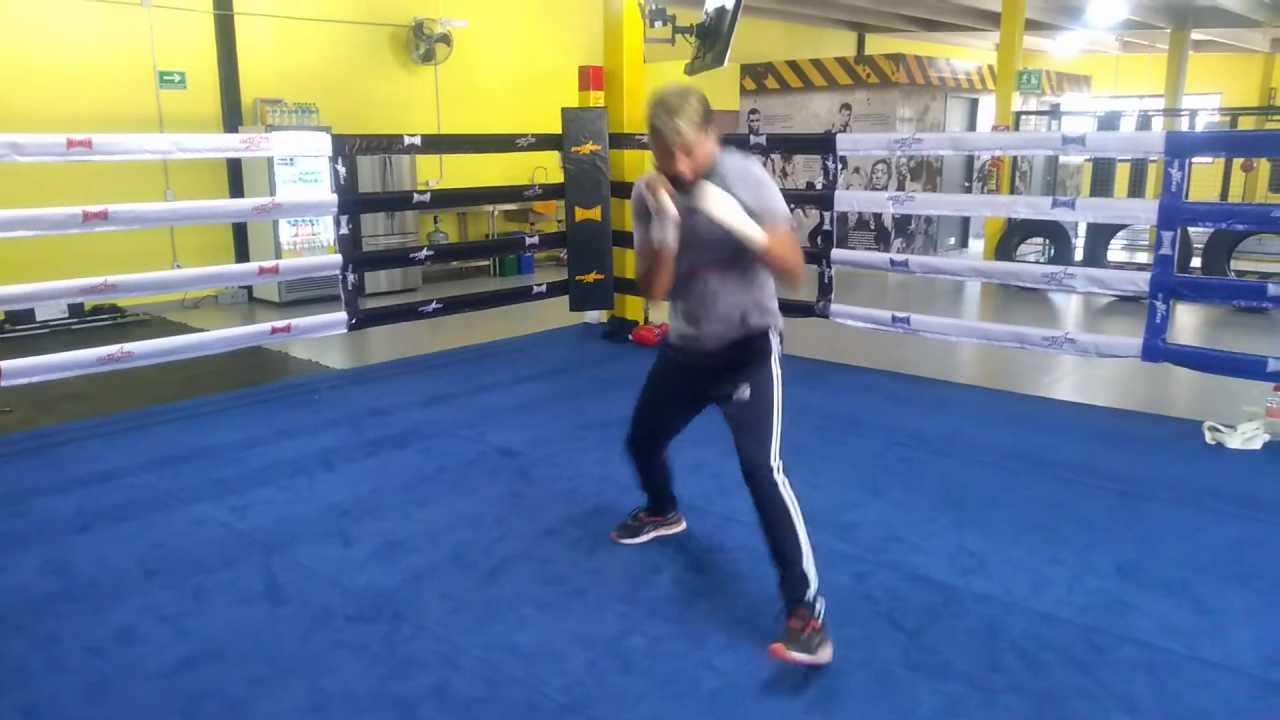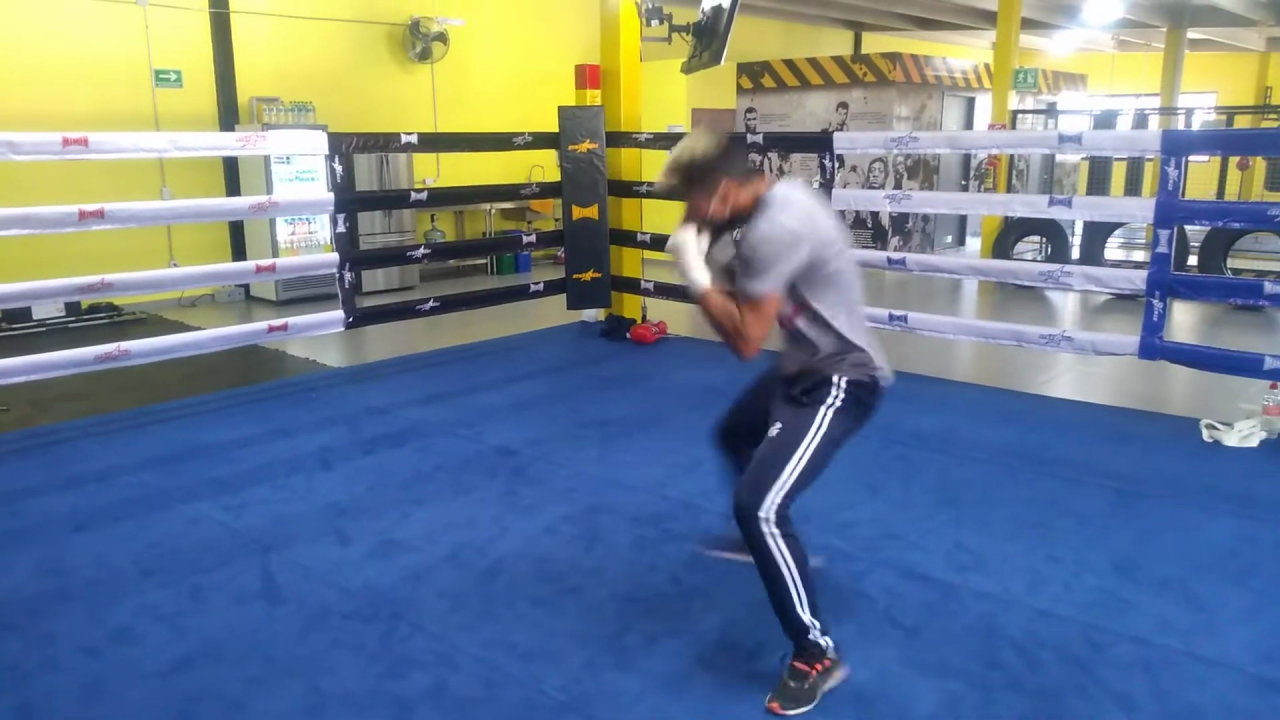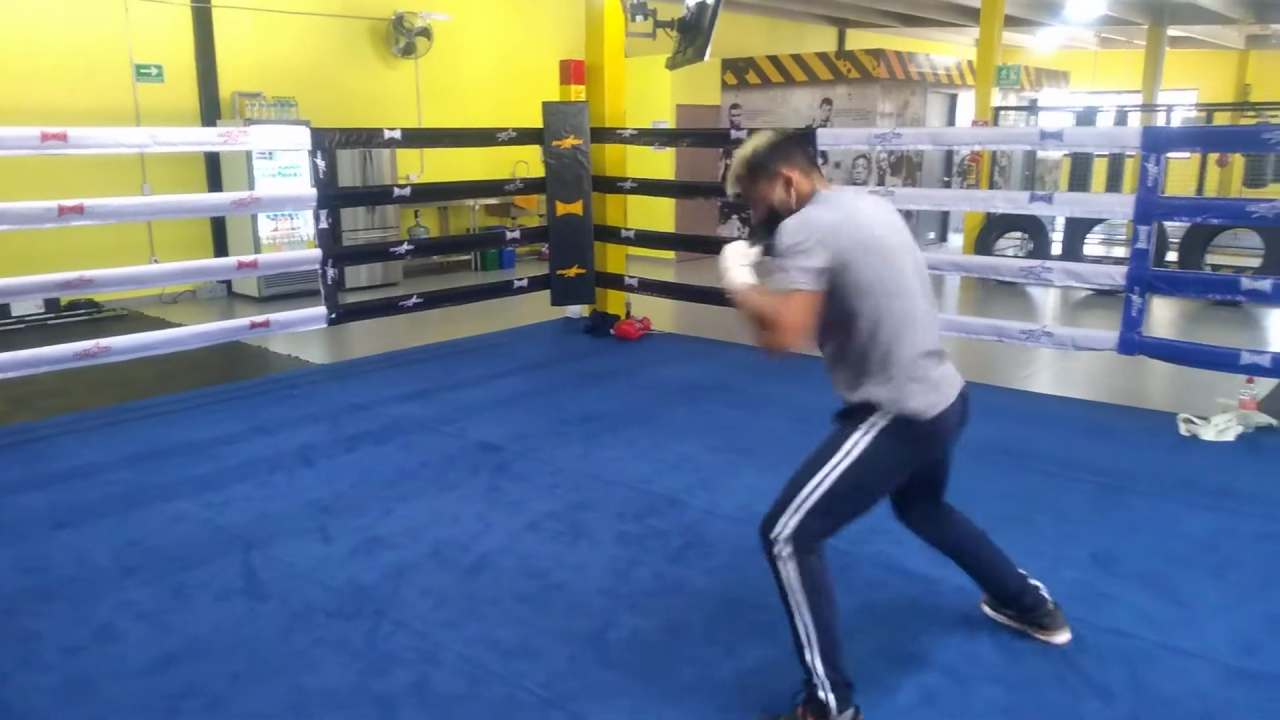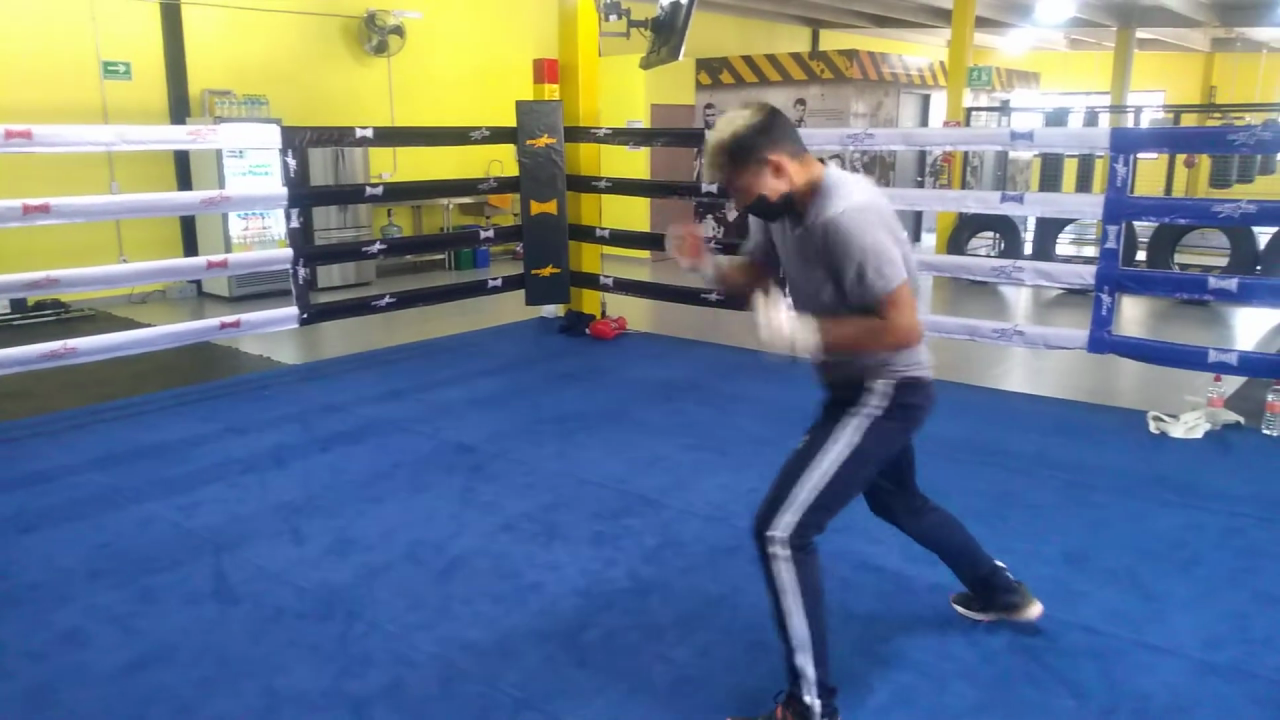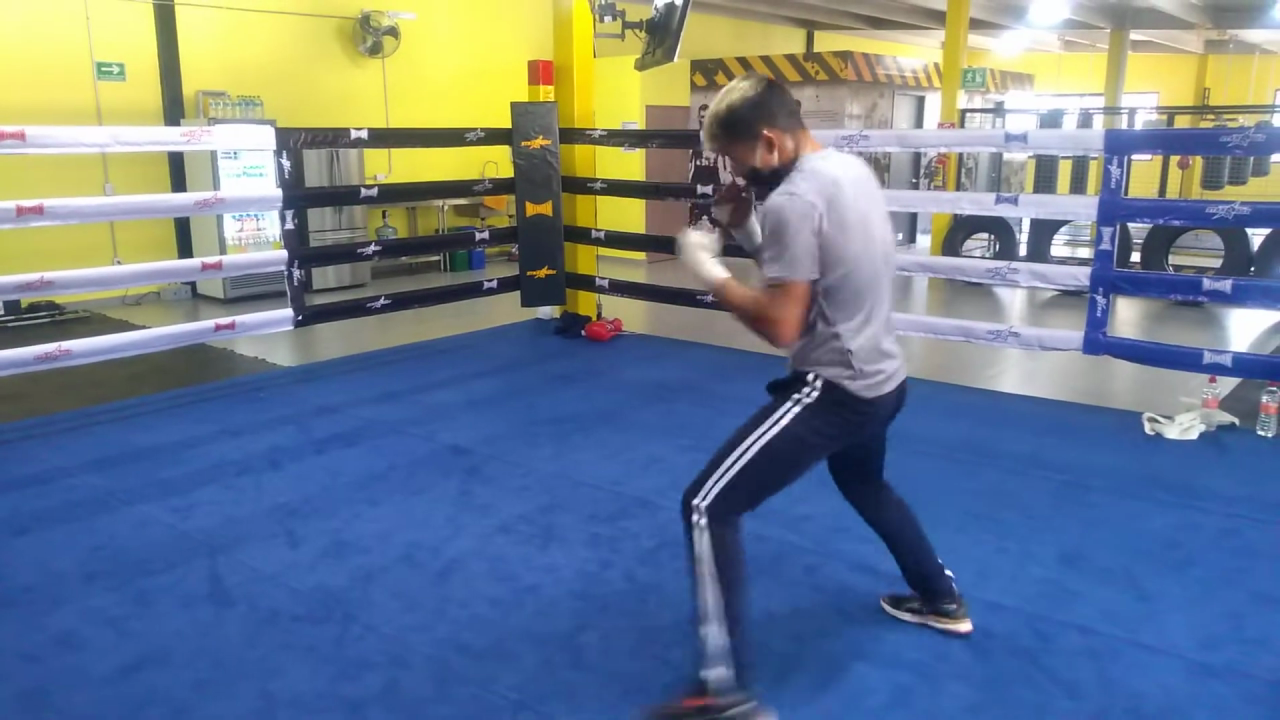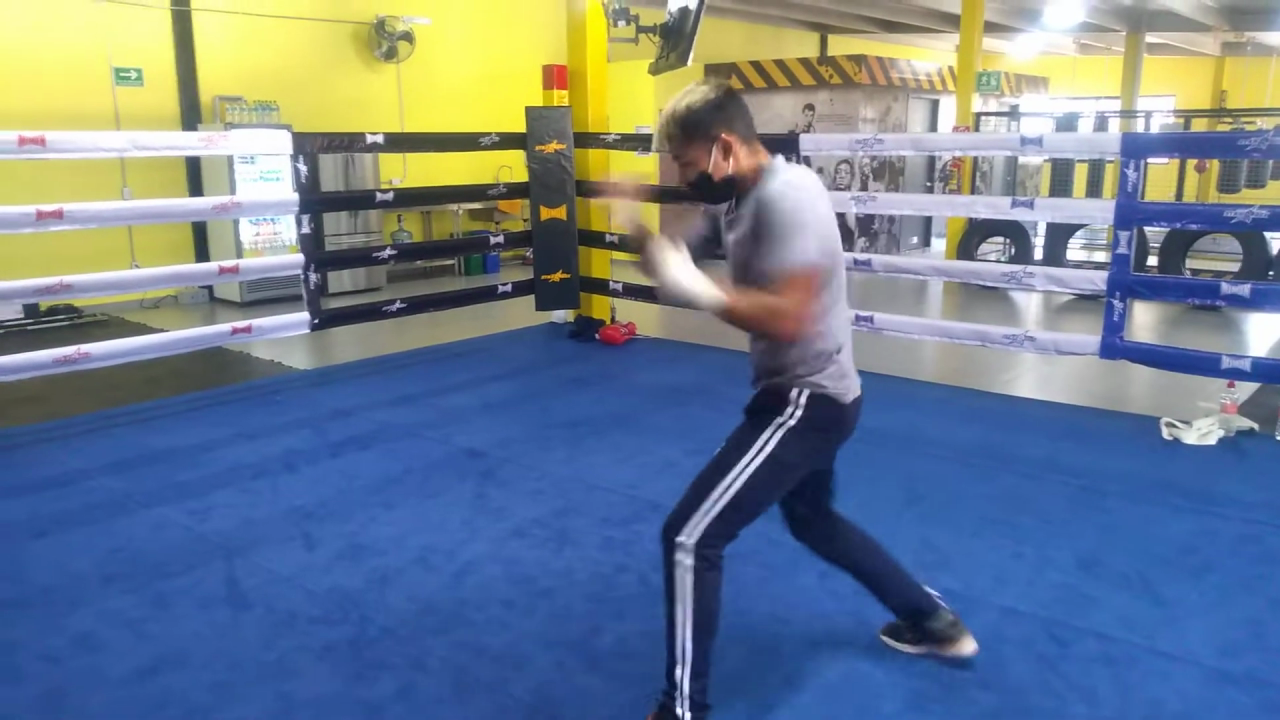
dt=0.3s
person 1, frame 1
left shoulder: (744, 175)
right shoulder: (655, 191)
left elbow: (791, 266)
right elbow: (655, 290)
left wrist: (738, 223)
right wrist: (662, 225)
left hip: (749, 341)
right hip: (686, 345)
left knee: (761, 464)
right knee: (643, 439)
left ankle: (806, 610)
right ankle: (663, 511)
person 1, frame 2
left shoulder: (780, 226)
right shoulder: (776, 197)
left elbow: (747, 338)
right elbow: (742, 265)
left wrist: (698, 275)
right wrist: (706, 255)
left hip: (843, 381)
right hip: (813, 364)
left knee: (759, 508)
right knee: (731, 435)
left ankle: (816, 655)
right ankle: (762, 539)
person 1, frame 3
left shoulder: (807, 228)
right shoulder: (869, 205)
left elbow: (783, 336)
left wrist: (740, 279)
left hip: (897, 414)
right hip: (945, 400)
left knee: (788, 537)
right knee: (922, 510)
right ankle: (1035, 608)
person 1, frame 4
left shoulder: (848, 215)
right shoulder: (798, 203)
left elbow: (901, 328)
right elbow: (751, 277)
left wrist: (802, 333)
right wrist: (705, 265)
left hip: (881, 393)
right hip: (891, 388)
left knee: (780, 533)
right knee: (897, 498)
right ankle: (1002, 590)
person 1, frame 5
left shoulder: (792, 201)
right shoulder: (846, 167)
left elbow: (782, 328)
left wrist: (712, 274)
right wrist: (746, 228)
left hip: (833, 389)
right hip: (883, 380)
left knee: (709, 507)
right knee: (862, 481)
right ankle: (940, 597)
person 1, frame 6
left shoulder: (783, 198)
right shoulder: (736, 200)
left elbow: (790, 316)
right elbow: (685, 253)
left wrist: (693, 288)
right wrist: (648, 242)
left hip: (810, 403)
right hip: (817, 397)
left knee: (690, 538)
right knee: (811, 519)
right ankle: (935, 622)
